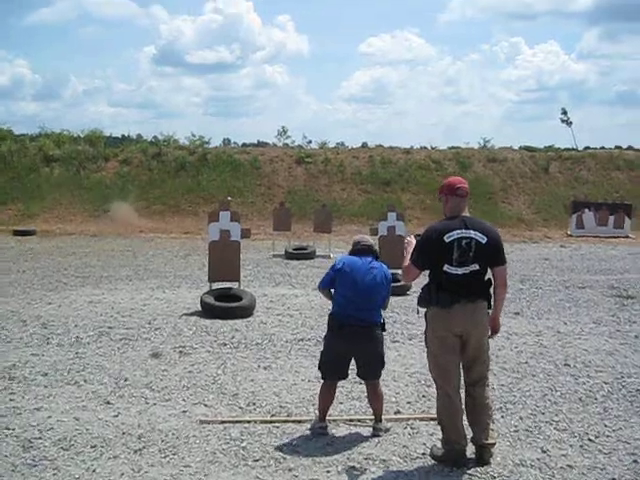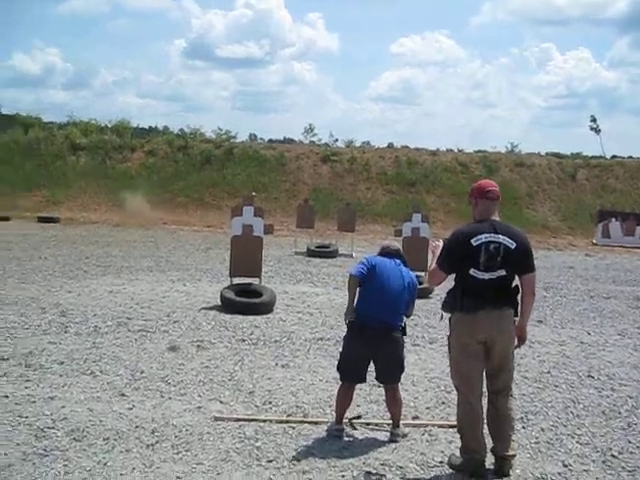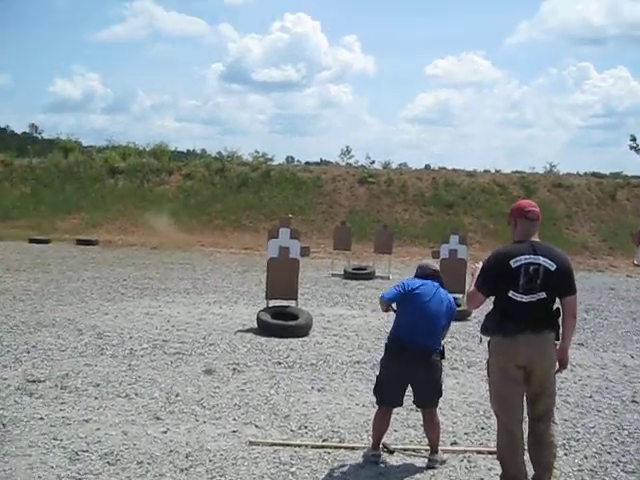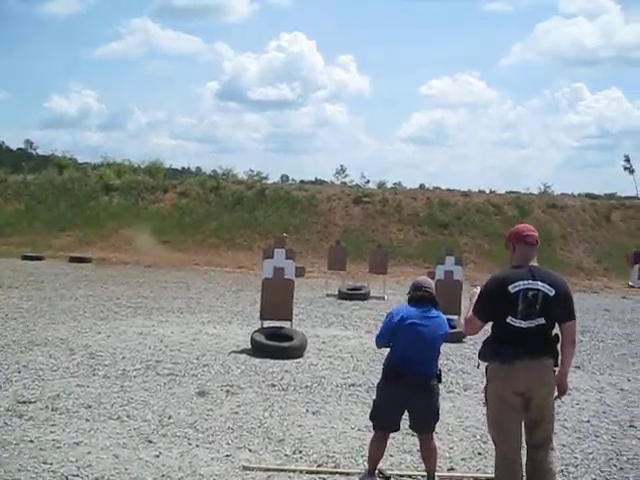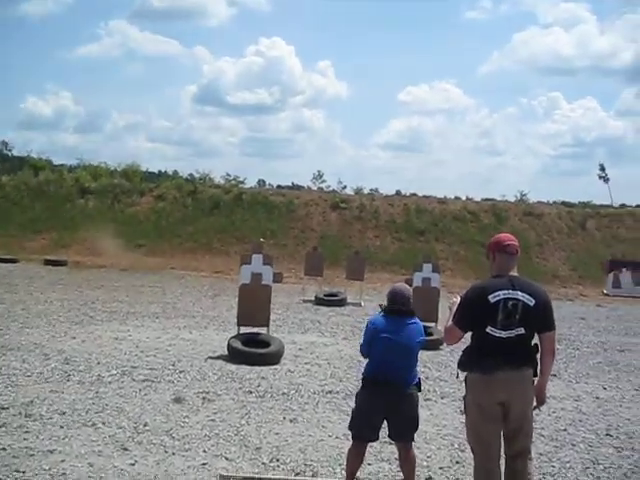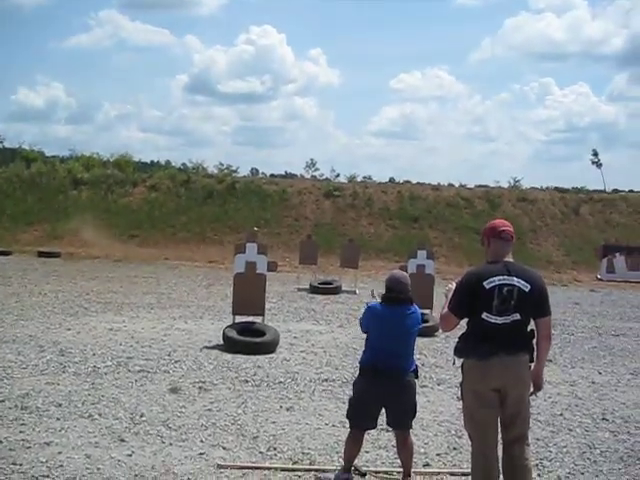
dt=0.3s
person 1, frame 1
left shoulder: (434, 232)
right shoulder: (488, 232)
left elbow: (408, 275)
right elbow: (501, 281)
left wrist: (410, 249)
right wrist: (496, 314)
left hip: (442, 314)
right hip: (476, 313)
left knee: (447, 384)
right knee: (478, 382)
left ankle: (454, 448)
right ankle: (484, 444)
person 1, frame 2
left shoulder: (462, 235)
right shoulder: (518, 238)
left elbow: (434, 279)
right elbow: (529, 289)
left wrist: (438, 252)
right wrist: (523, 323)
left hip: (467, 320)
right hip: (502, 320)
left knee: (469, 393)
right knee: (501, 391)
person 1, frame 3
left shoulder: (500, 257)
right shoulder: (559, 259)
left elbow: (472, 302)
right elbow: (571, 312)
left wrist: (477, 274)
right wrist: (564, 347)
left hip: (506, 344)
right hip: (543, 344)
left knee: (509, 420)
right knee: (543, 419)
person 1, frame 4
left shoulder: (498, 283)
right shoulder: (558, 285)
left elbow: (471, 328)
right elbow: (570, 338)
left wrist: (475, 299)
right wrist: (563, 374)
left hip: (504, 370)
right hip: (542, 370)
left knee: (507, 447)
right knee: (542, 446)
person 1, frame 5
left shoulder: (479, 291)
right shoulder: (537, 294)
left elbow: (450, 337)
right elbow: (549, 347)
left wrist: (455, 308)
right wrist: (542, 383)
left hip: (483, 380)
right hip: (521, 380)
left knee: (486, 456)
right knee: (520, 455)
person 1, frame 6
left shoulder: (473, 278)
right shoulder: (533, 280)
left elbow: (446, 324)
right elbow: (545, 333)
left wrist: (451, 294)
right wrist: (538, 369)
left hip: (480, 366)
right hip: (518, 365)
left knee: (483, 442)
right knee: (518, 441)
person 2, frame 1
left shoulder: (343, 262)
right shoulder: (384, 271)
left elbow: (323, 286)
right elbow: (384, 305)
left hip: (339, 329)
right hip: (370, 332)
left knee: (330, 380)
right knee: (373, 381)
left ankle: (321, 422)
right ankle: (378, 423)
person 2, frame 2
left shoulder: (373, 261)
right shoulder: (410, 277)
left elbow: (354, 276)
right elbow: (409, 312)
left wrist: (350, 306)
left hip: (361, 331)
right hip: (391, 335)
left knee: (348, 382)
right knee: (391, 385)
left ankle: (338, 424)
right ankle: (396, 429)
person 2, frame 3
left shoulder: (410, 285)
right shoulder: (448, 300)
left elbow: (385, 299)
right elbow: (443, 334)
left wrist: (392, 304)
left hip: (397, 354)
right hip: (429, 358)
left knee: (385, 406)
right knee: (429, 409)
left ankle: (374, 449)
right ankle: (434, 454)
person 2, frame 4
left shoulder: (400, 313)
right shoulder: (442, 322)
left elbow: (380, 342)
right elbow: (434, 348)
left hip: (394, 381)
right hip: (426, 384)
left knee: (382, 431)
right knee: (426, 435)
person 2, frame 5
left shoulder: (376, 323)
right shoulder: (418, 327)
left elbow: (364, 352)
left hip: (373, 389)
right hip: (405, 393)
left knee: (360, 441)
right knee: (405, 445)
person 2, frame 6
left shoulder: (374, 310)
right shoulder: (415, 314)
left hip: (371, 377)
right hip: (403, 380)
left knee: (357, 429)
right knee: (403, 432)
